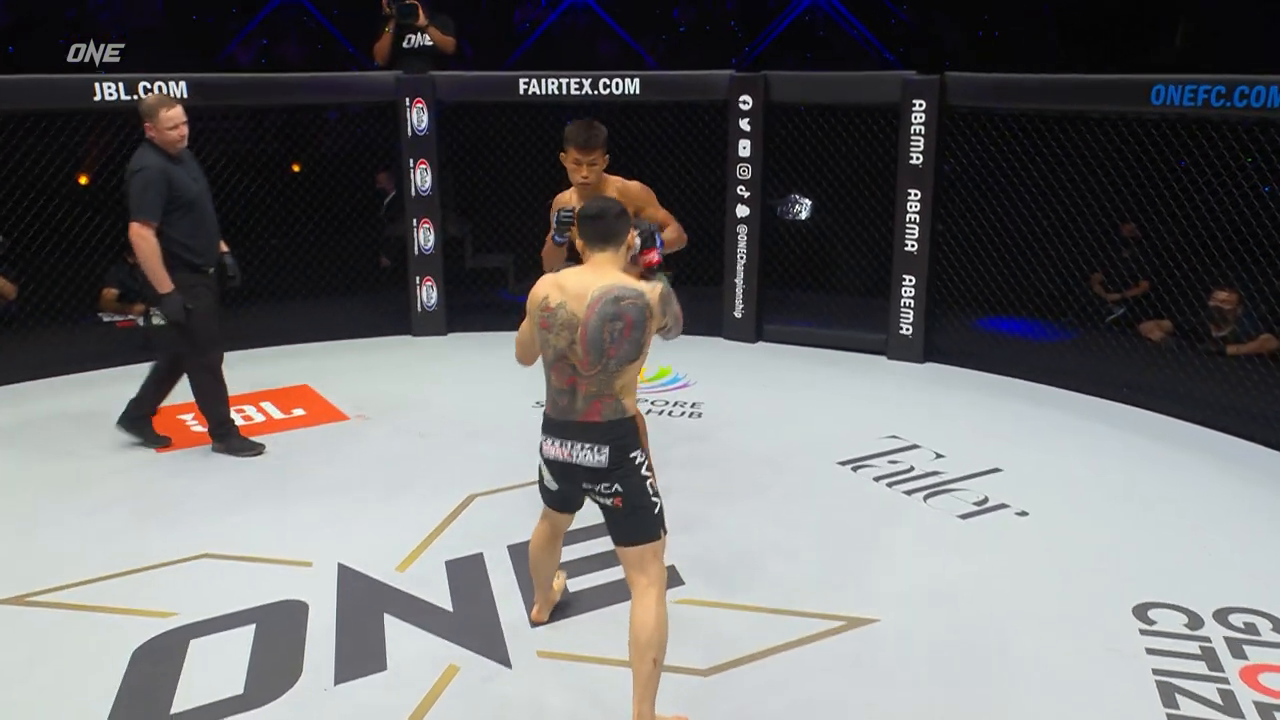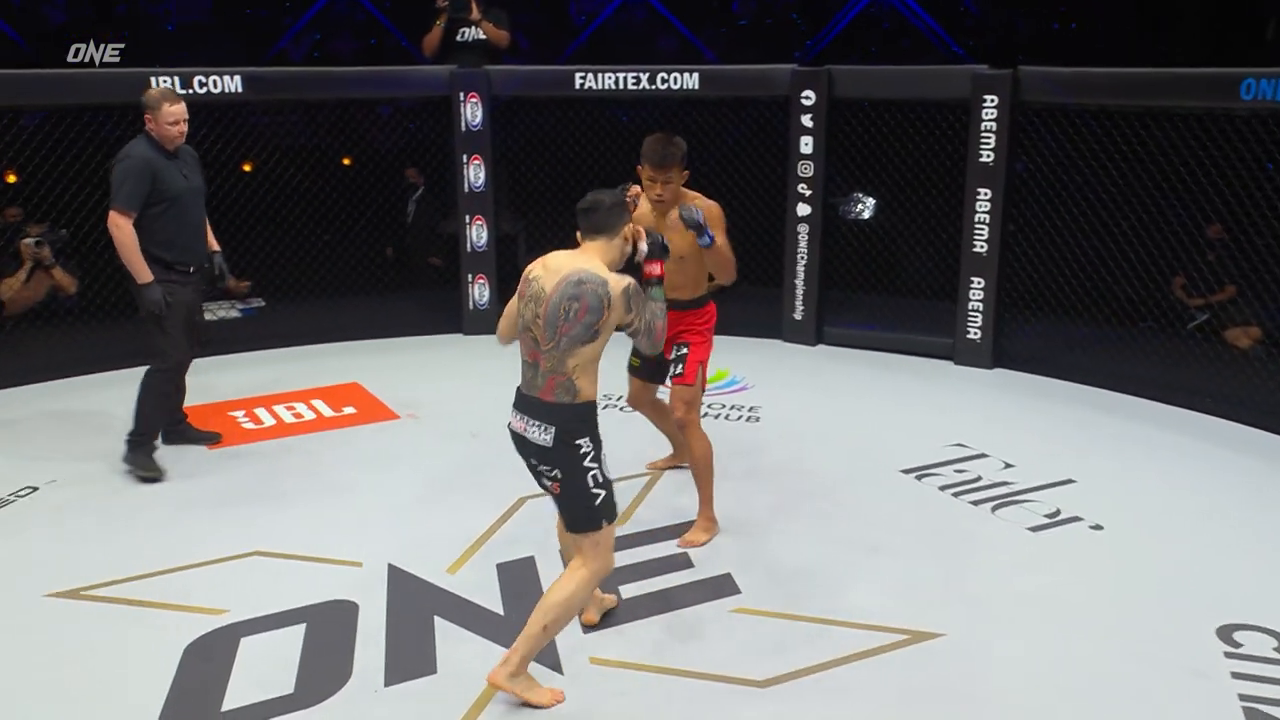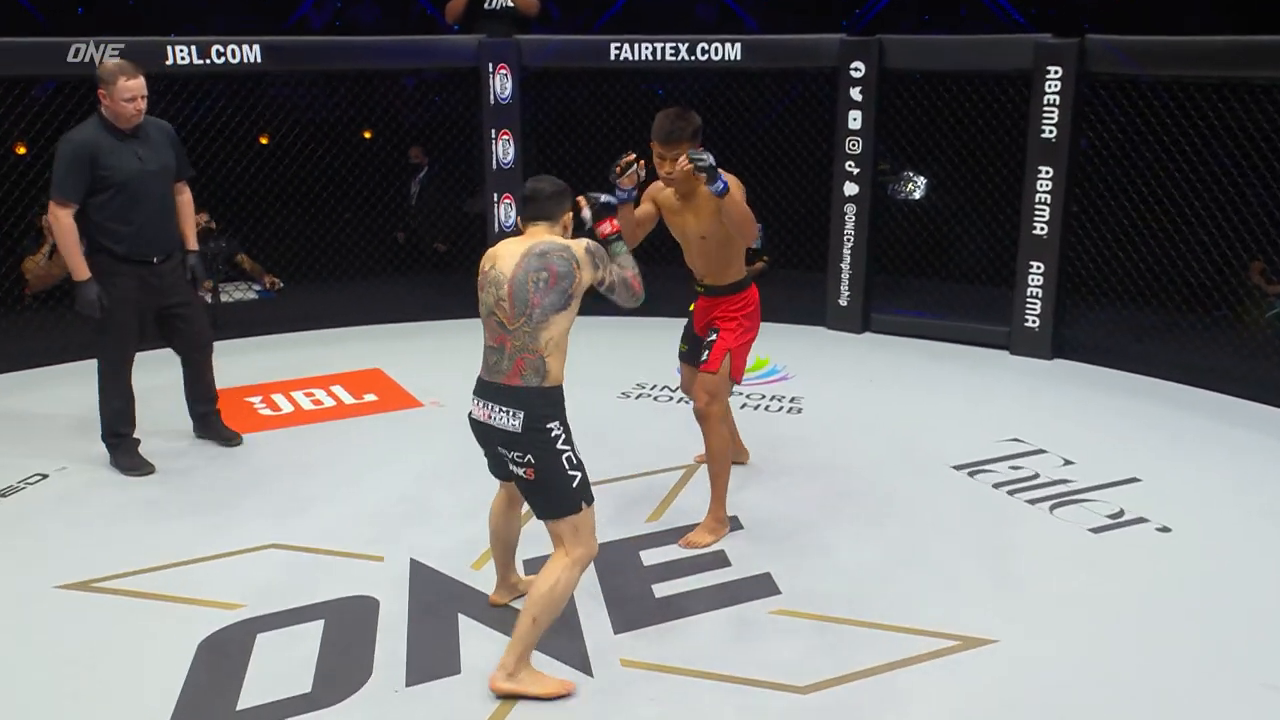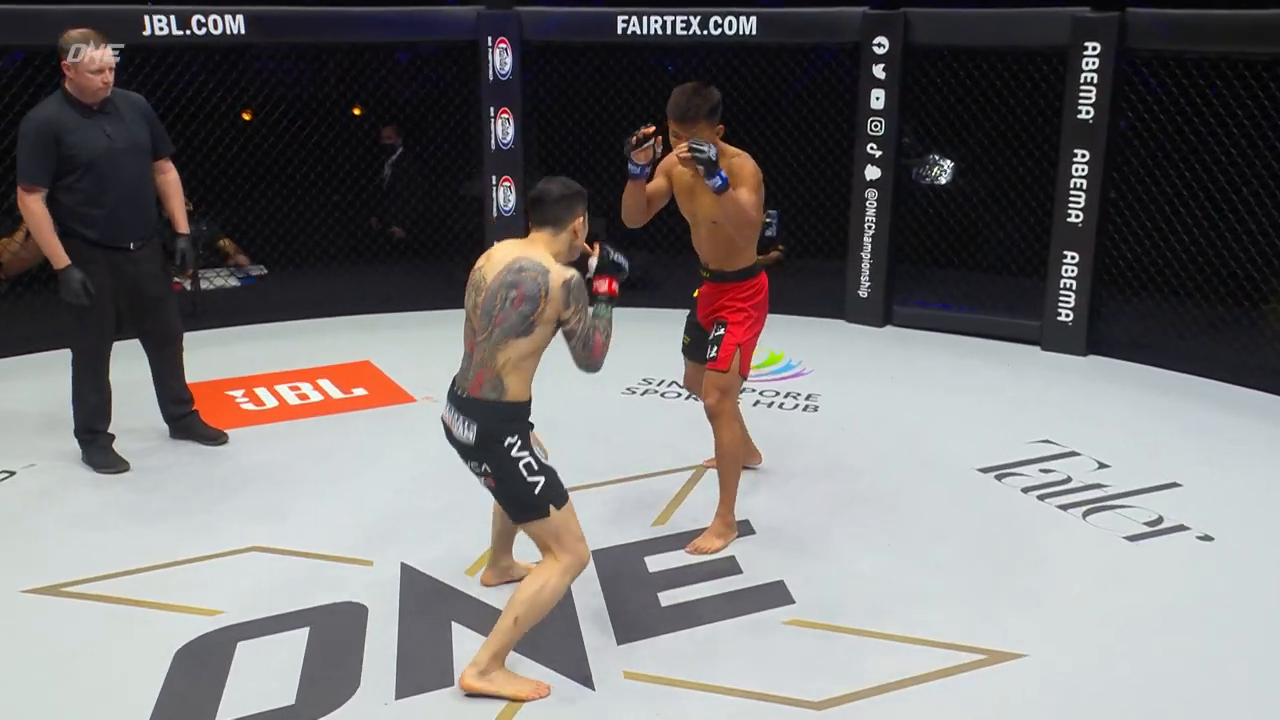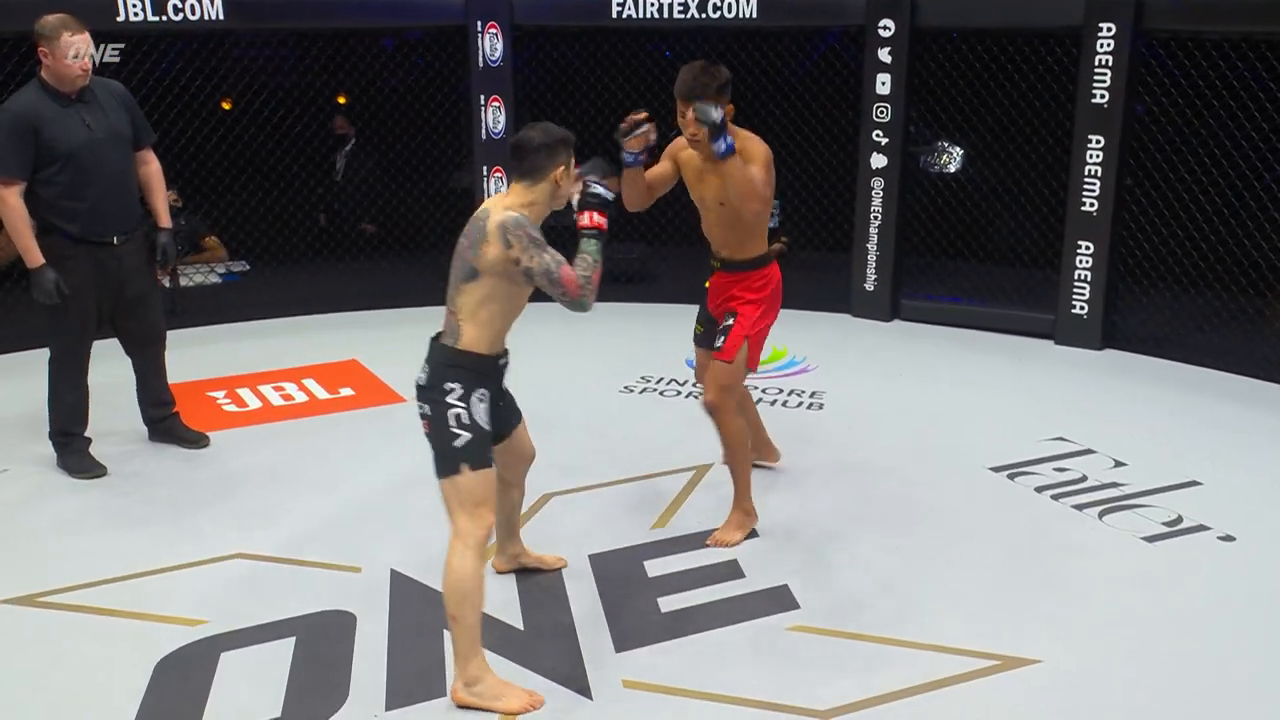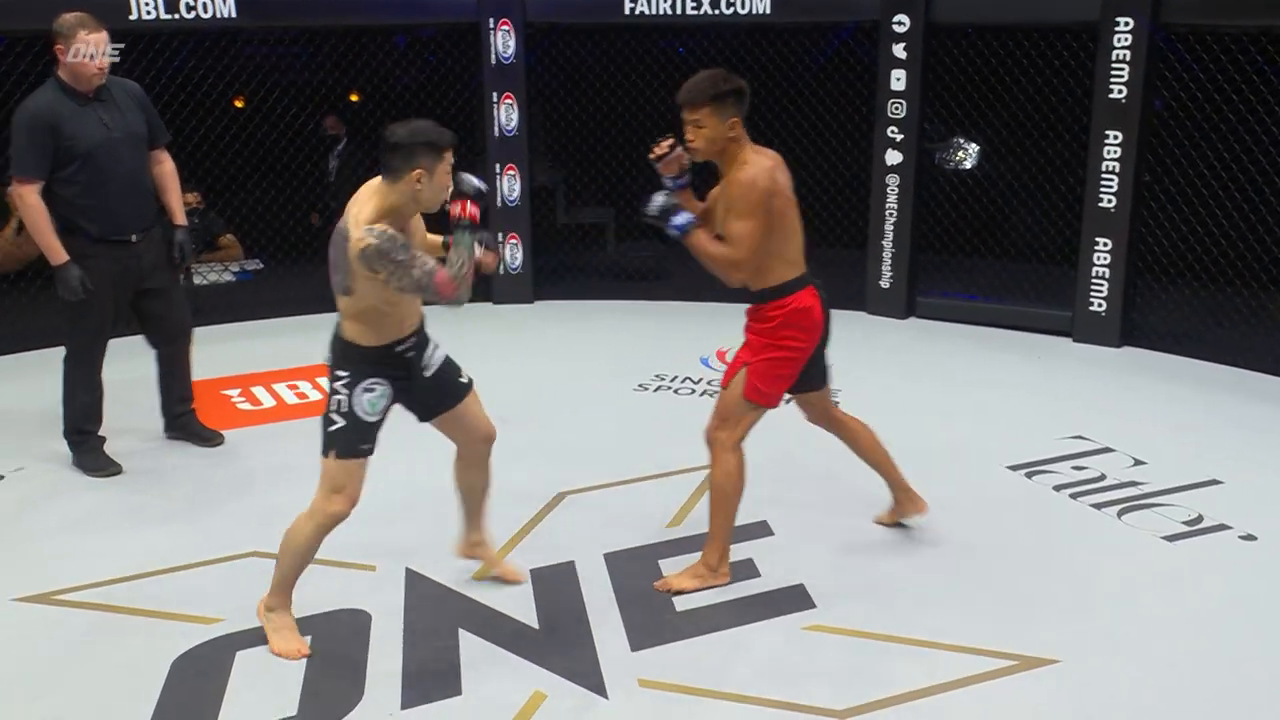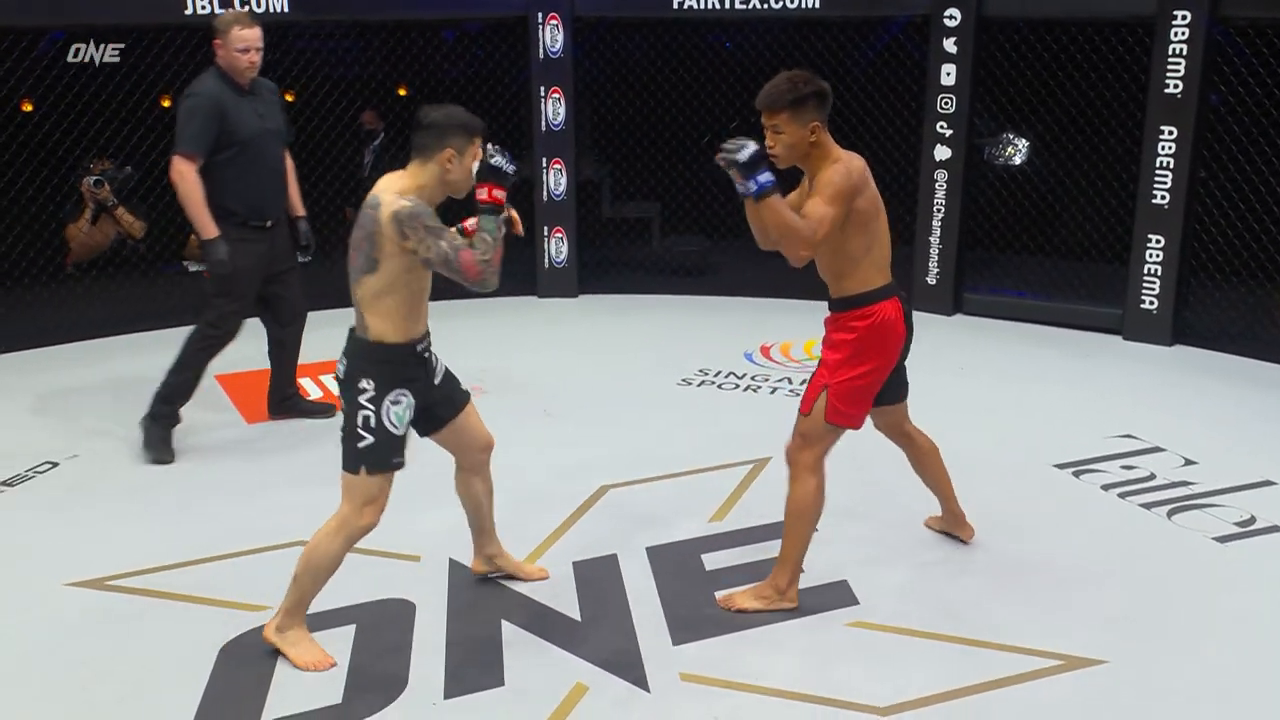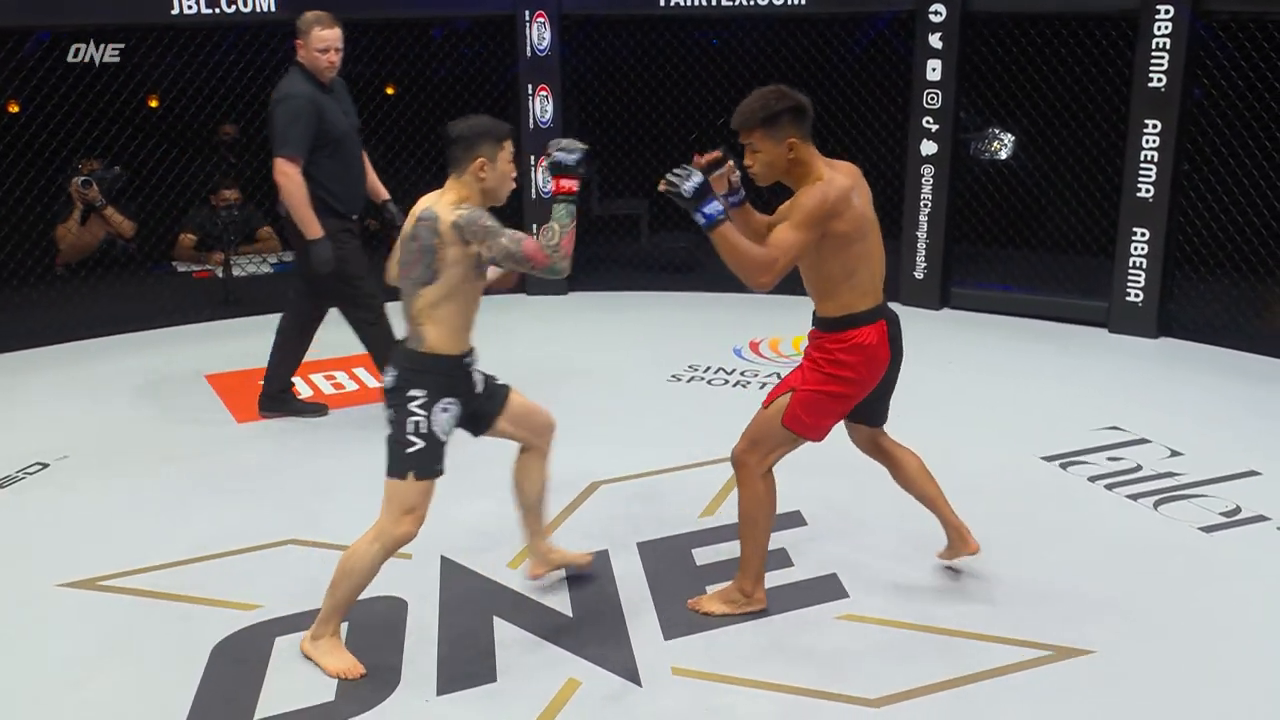
dt=0.5s
person 1, frame 1
left shoulder: (546, 290)
right shoulder: (651, 296)
left elbow: (523, 357)
right elbow: (673, 329)
left hip: (557, 441)
right hip: (615, 448)
left knee: (554, 520)
right knee: (648, 582)
left ankle: (542, 600)
person 1, frame 2
left shoulder: (540, 265)
right shoulder: (620, 290)
left elbow: (505, 334)
right elbow: (654, 342)
right wrist: (653, 272)
left hip: (523, 417)
right hip: (566, 430)
left knee: (574, 499)
right knee: (594, 563)
left ankle: (588, 602)
right ankle: (511, 672)
person 1, frame 3
left shoulder: (492, 257)
right shoulder: (578, 253)
right elbow: (633, 295)
right wrist: (609, 229)
left hip: (485, 406)
right hip: (534, 415)
left knee: (512, 489)
right knee: (577, 548)
left ankle: (506, 582)
right ankle: (513, 669)
person 1, frame 4
left shoulder: (495, 254)
right shoulder: (563, 281)
right elbow: (591, 358)
right wrist: (605, 287)
left hip: (464, 408)
right hip: (496, 427)
left knee: (532, 472)
right knee: (569, 556)
left ankle: (500, 566)
right ankle: (485, 670)
person 1, frame 5
left shoulder: (504, 207)
right shoulder: (512, 226)
right elbow: (579, 294)
left wrist: (587, 182)
right wrist: (593, 224)
left hip: (469, 370)
right hip: (457, 382)
left knee: (519, 455)
right knee: (472, 528)
left ankle: (511, 550)
person 1, frame 6
left shoulder: (392, 194)
right shoulder: (371, 241)
right elbow: (450, 288)
left wrist: (457, 244)
right wrist: (466, 215)
left hip: (414, 348)
right hip: (361, 368)
left knee: (479, 436)
right knee: (334, 504)
left ankle: (474, 540)
right ankle: (276, 604)
person 1, frame 7
left shoulder: (404, 186)
right shoulder: (402, 210)
left elbow: (444, 250)
right elbow: (481, 277)
left wrist: (482, 224)
right wrist: (492, 197)
left hip: (415, 354)
right hip: (378, 371)
left knee: (477, 447)
right knee: (360, 515)
left ankle: (488, 555)
right ankle: (287, 622)
person 1, frame 8
left shoulder: (434, 207)
right shoulder: (462, 221)
left elbow: (398, 273)
right elbow: (551, 260)
right wrist: (566, 187)
left hip: (454, 371)
right hip: (423, 383)
left knee: (539, 428)
right knee: (399, 526)
left ankle: (540, 552)
right ankle: (323, 633)
person 2, frame 1
left shoulder: (631, 192)
right shoulder: (562, 202)
left elbow: (678, 235)
right elbow: (551, 266)
left wrist: (656, 240)
right wrist: (558, 234)
person 2, frame 2
left shoulder: (706, 210)
right shoulder: (638, 208)
left elbow: (727, 276)
left wrist: (705, 234)
left hip: (693, 319)
left knee: (684, 415)
right knee: (640, 398)
left ankle: (706, 518)
right ankle: (682, 453)
person 2, frame 3
left shoulder: (722, 182)
right shoulder: (658, 192)
left elbow: (748, 236)
right elbow: (625, 241)
left wrist: (717, 182)
right wrist: (624, 194)
left hip: (734, 305)
right hip: (703, 299)
left knee: (708, 403)
right knee: (693, 386)
left ankle: (717, 517)
right ankle: (734, 448)
person 2, frame 4
left shoulder: (740, 166)
right shoulder: (672, 165)
left elbow: (749, 233)
right elbow: (634, 217)
left wrist: (715, 175)
right wrist: (638, 167)
left hip: (742, 294)
right hip: (707, 287)
left knee: (718, 401)
right knee: (698, 384)
left ankle: (725, 520)
right ankle: (745, 452)
person 2, frame 5
left shoulder: (752, 149)
right shoulder: (680, 150)
left elbow: (755, 207)
right elbow: (635, 202)
left wrist: (722, 144)
right wrist: (633, 153)
left hip: (753, 283)
right hip: (720, 276)
left knee: (717, 395)
right knee: (717, 379)
left ankle: (743, 509)
right ankle: (760, 446)
person 2, frame 6
left shoulder: (751, 176)
right shoulder: (746, 169)
left elbow: (737, 270)
right elbow: (708, 225)
left wrist: (675, 224)
right wrist: (676, 181)
left hip: (781, 315)
right hip: (801, 308)
left knee: (723, 435)
right knee: (824, 413)
left ankle: (713, 563)
right ankle: (905, 499)
person 2, frame 7
left shoulder: (841, 173)
right shoulder: (821, 174)
left elbow: (801, 250)
right elbow: (770, 240)
left wrist: (760, 181)
right wrist: (749, 182)
left hip: (864, 325)
right hip: (878, 320)
left knee: (804, 453)
right knee: (896, 425)
left ankle: (781, 585)
right ankle: (955, 519)
person 2, frame 8
left shoulder: (822, 196)
right shoulder: (831, 176)
left elbow: (761, 274)
right elbow: (768, 235)
left wrist: (707, 210)
right wrist: (725, 191)
left hip: (847, 349)
right hip: (874, 337)
left knee: (750, 454)
right knee: (878, 442)
left ankle: (748, 588)
right ankle: (958, 537)
person 3, frame 1
left shoulder: (184, 156)
right shoulder: (150, 168)
right elbow: (141, 234)
left wrist: (223, 251)
right wrist: (165, 291)
left hip: (202, 272)
right hip: (181, 278)
left knee: (180, 351)
right knee: (205, 356)
left ankle: (138, 415)
right ankle: (224, 433)
person 3, frame 2
left shoulder: (187, 155)
right shoulder: (136, 160)
right elbow: (119, 224)
left wrist: (215, 251)
right wrist: (145, 282)
left hip: (191, 273)
right hip: (161, 279)
left knee: (179, 355)
right knee: (167, 359)
left ankle: (173, 424)
right ankle: (139, 446)
person 3, frame 3
left shoulder: (162, 132)
right shoulder: (81, 144)
left elbow: (181, 192)
right elbow: (60, 214)
left wrist: (192, 250)
right wrist: (82, 279)
left hip: (168, 264)
right hip: (116, 272)
left knee: (197, 340)
right knee: (117, 358)
left ankle: (206, 418)
right ankle: (120, 442)
person 3, frame 4
left shoulder: (135, 107)
right shoulder: (45, 122)
left elbow: (164, 170)
right elbow: (30, 198)
left wrist: (182, 232)
right wrist: (63, 266)
left hip: (145, 249)
right hip: (90, 257)
left knee: (166, 336)
right knee: (92, 349)
left ankle: (182, 417)
right ankle: (93, 439)
person 3, frame 5
left shoulder: (115, 94)
left elbow: (146, 161)
left wrist: (164, 226)
left hip: (130, 245)
right hip: (71, 254)
left knee: (149, 336)
right knee: (71, 350)
left ankle: (161, 419)
right ankle: (69, 442)
person 3, frame 6
left shoulder: (130, 94)
right shoulder: (40, 112)
left elbow: (160, 161)
right elbow: (26, 193)
left wrist: (179, 222)
right wrist: (61, 262)
left hip: (149, 241)
right hip: (92, 252)
left knee: (175, 328)
right knee: (87, 347)
left ankle: (180, 419)
right ankle: (84, 441)
person 3, frame 7
left shoulder: (268, 91)
right shoulder: (205, 98)
right elbow: (183, 170)
left wrist: (299, 216)
right wrist: (212, 239)
left hip: (274, 229)
right hip: (234, 235)
left knee: (290, 314)
right knee: (219, 326)
left ankle: (283, 397)
right ankle: (161, 415)
person 3, frame 8
left shoulder: (335, 86)
right shoulder: (297, 97)
left elbow: (352, 152)
right elbow: (287, 173)
left wrist: (385, 199)
right wrist: (315, 237)
left hip: (339, 220)
right hip: (322, 224)
left knee: (306, 307)
right knee: (367, 307)
left ankle: (276, 394)
